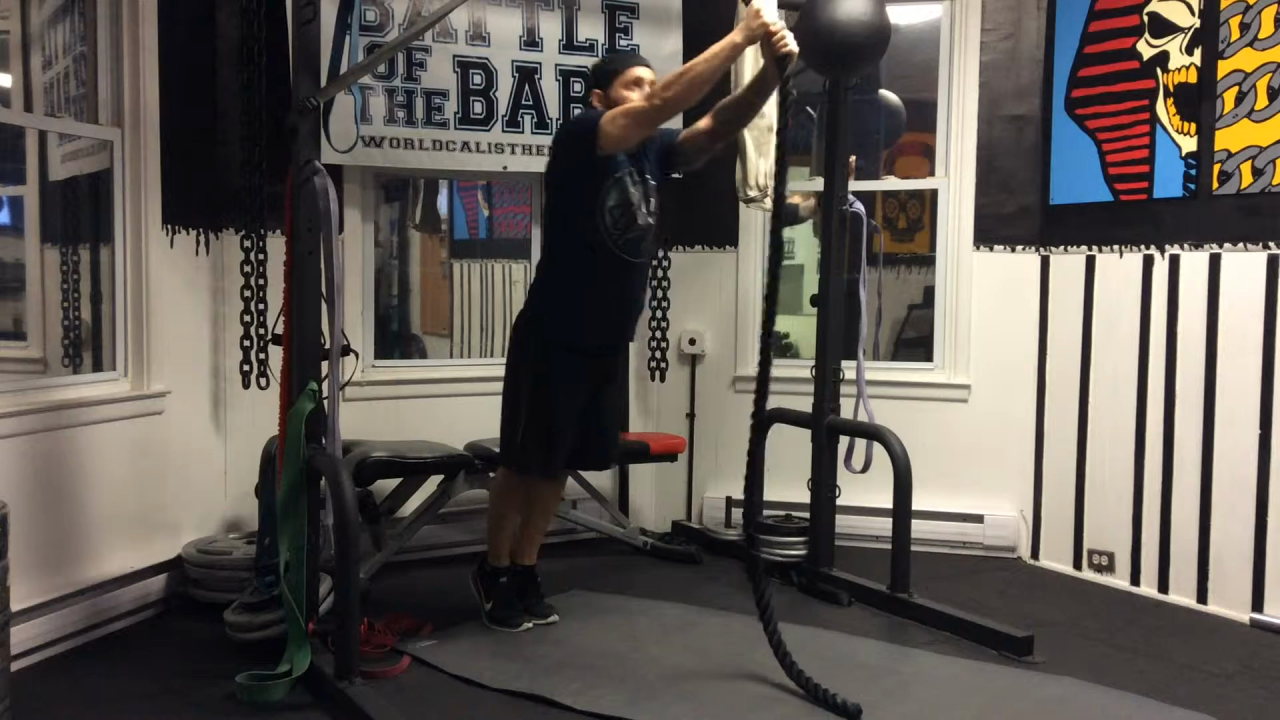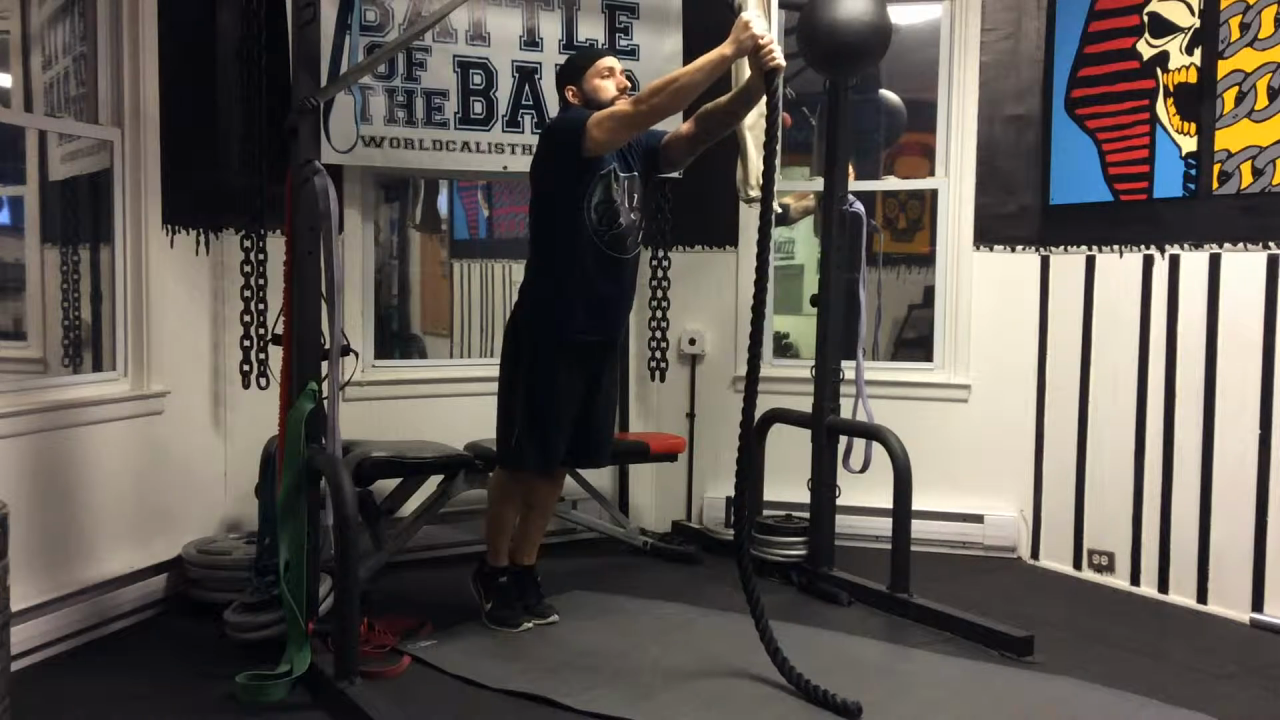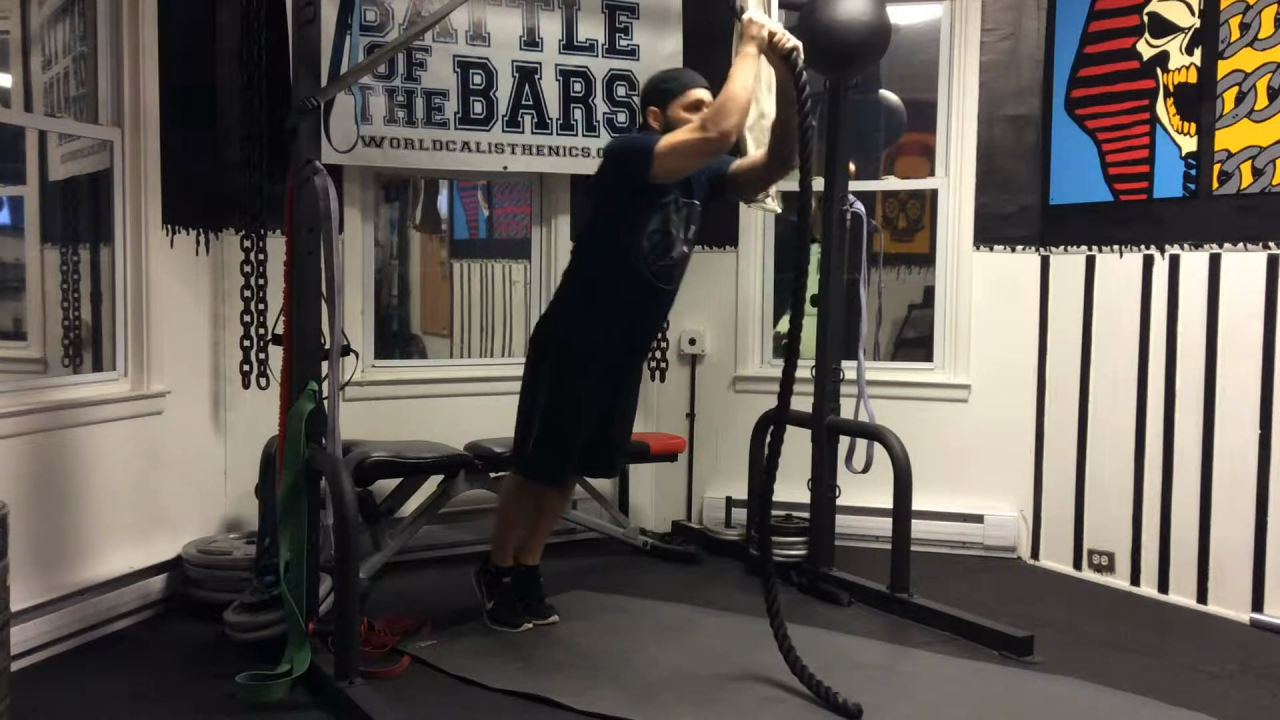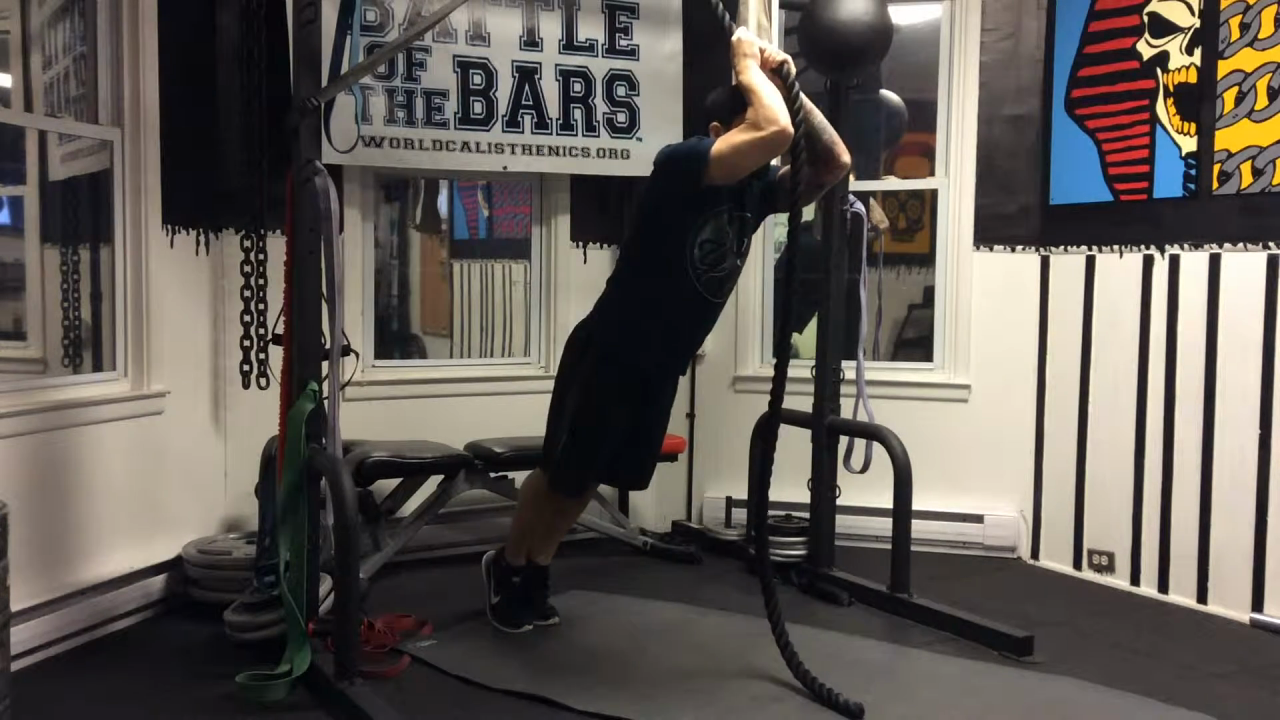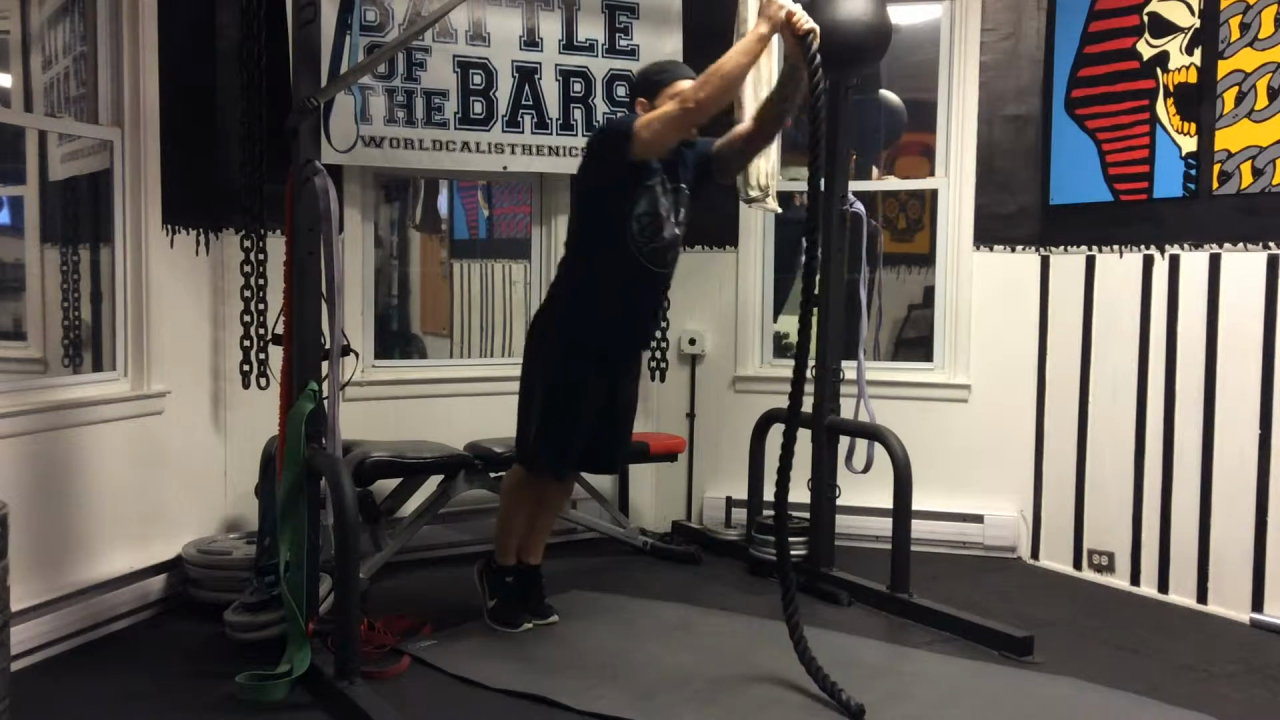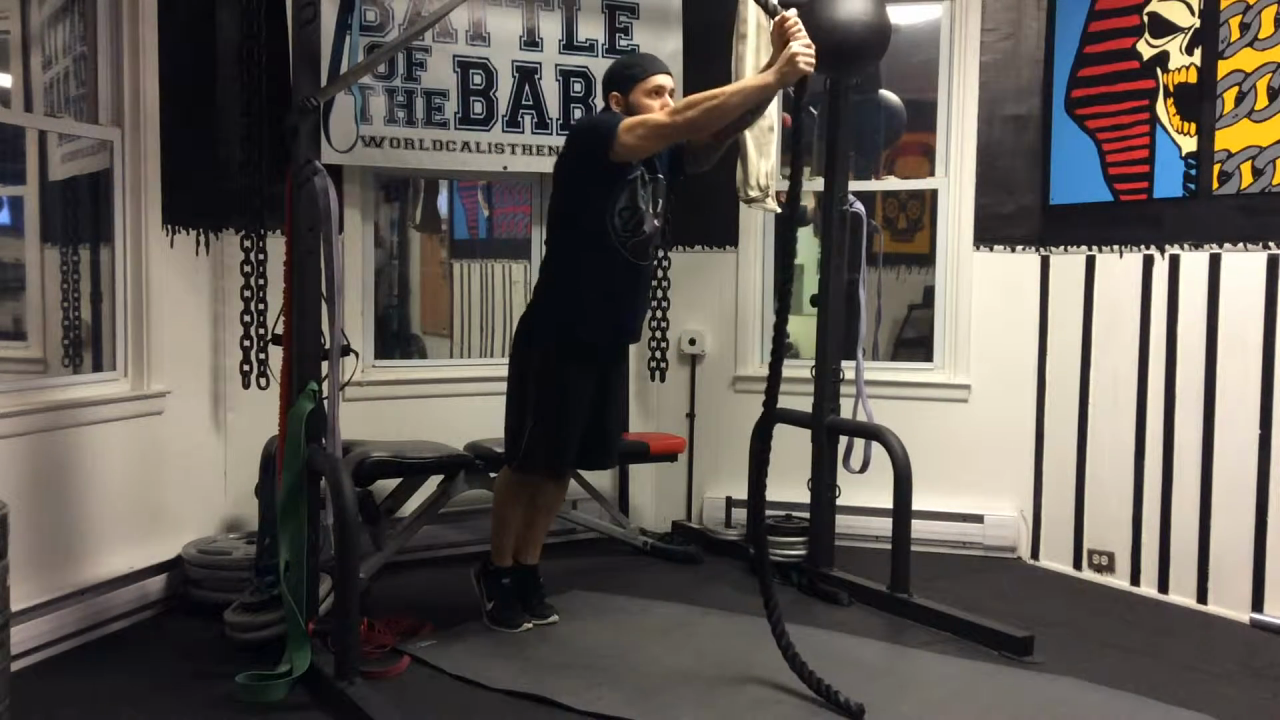
dt=0.7s
person 1, frame 1
left shoulder: (654, 150)
right shoulder: (580, 139)
left elbow: (719, 124)
right elbow: (664, 104)
left wrist: (771, 69)
left hip: (608, 342)
right hip: (553, 339)
left knee: (559, 464)
right knee: (525, 462)
left ankle: (523, 572)
right ankle: (494, 573)
person 1, frame 2
left shoulder: (637, 149)
right shoulder: (564, 137)
left elbow: (702, 128)
right elbow: (650, 108)
left wrist: (757, 79)
right wrist: (729, 48)
left hip: (602, 336)
right hip: (548, 334)
left knee: (555, 462)
right knee: (521, 460)
left ankle: (523, 571)
right ankle: (493, 573)
person 1, frame 3
left shoulder: (703, 176)
right shoulder: (628, 155)
left elbow: (777, 162)
right elbow: (718, 133)
left wrist: (785, 78)
right wrist: (749, 49)
left hip: (626, 354)
right hip: (573, 348)
left knee: (568, 472)
right knee: (538, 467)
left ankle: (526, 573)
right ankle: (497, 573)
person 1, frame 4
left shoulder: (757, 187)
right shoulder: (680, 165)
left elbow: (833, 163)
right elbow: (776, 133)
left wrist: (785, 83)
right wrist: (747, 67)
left hip: (662, 367)
right hip: (608, 355)
left knee: (589, 478)
right knee: (564, 473)
left ankle: (534, 572)
right ankle: (507, 567)
person 1, frame 5
left shoulder: (690, 161)
right shoulder: (614, 143)
left elbow: (760, 130)
right elbow: (701, 103)
left wrist: (795, 62)
left hip: (623, 346)
right hip: (569, 339)
left knee: (569, 466)
right knee: (539, 462)
left ankle: (529, 572)
right ankle: (500, 572)
person 1, frame 6
left shoulder: (664, 155)
right shoulder: (591, 138)
left elbow: (725, 127)
right elbow: (683, 121)
left wrist: (778, 68)
right wrist: (773, 76)
left hip: (611, 341)
right hip: (557, 337)
left knee: (562, 464)
right knee: (531, 462)
left ankle: (526, 572)
right ankle: (496, 573)
